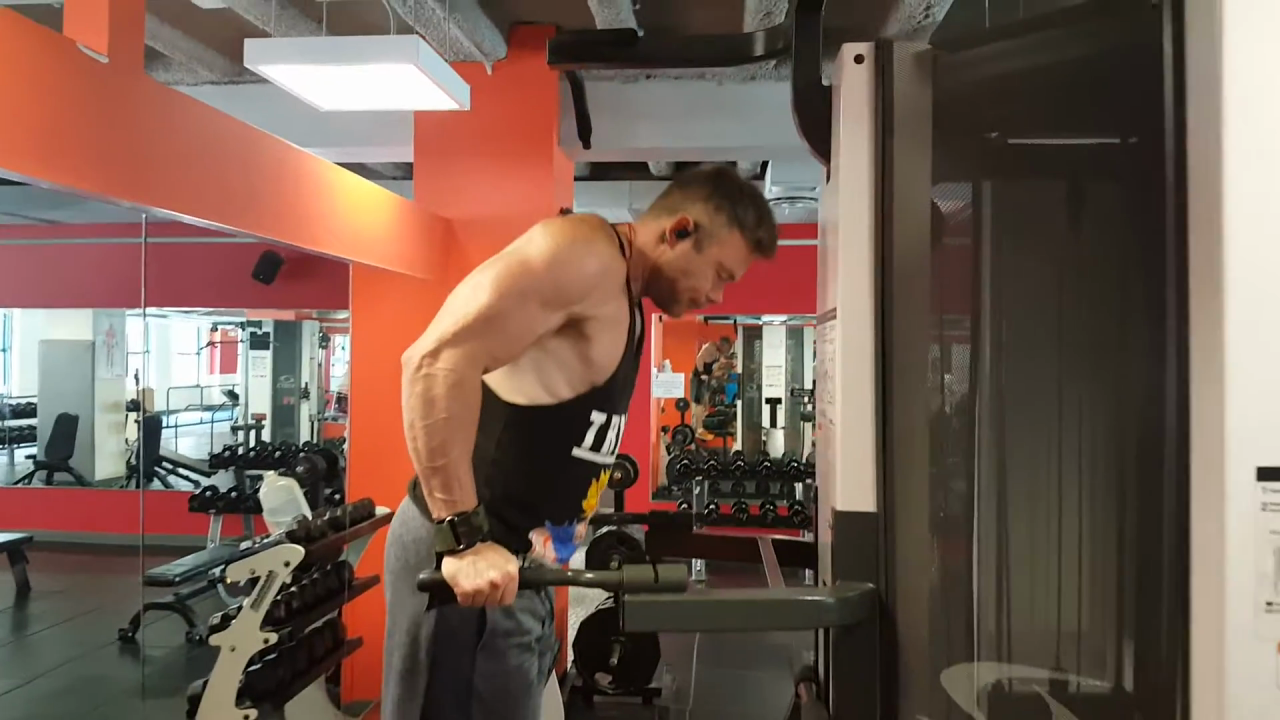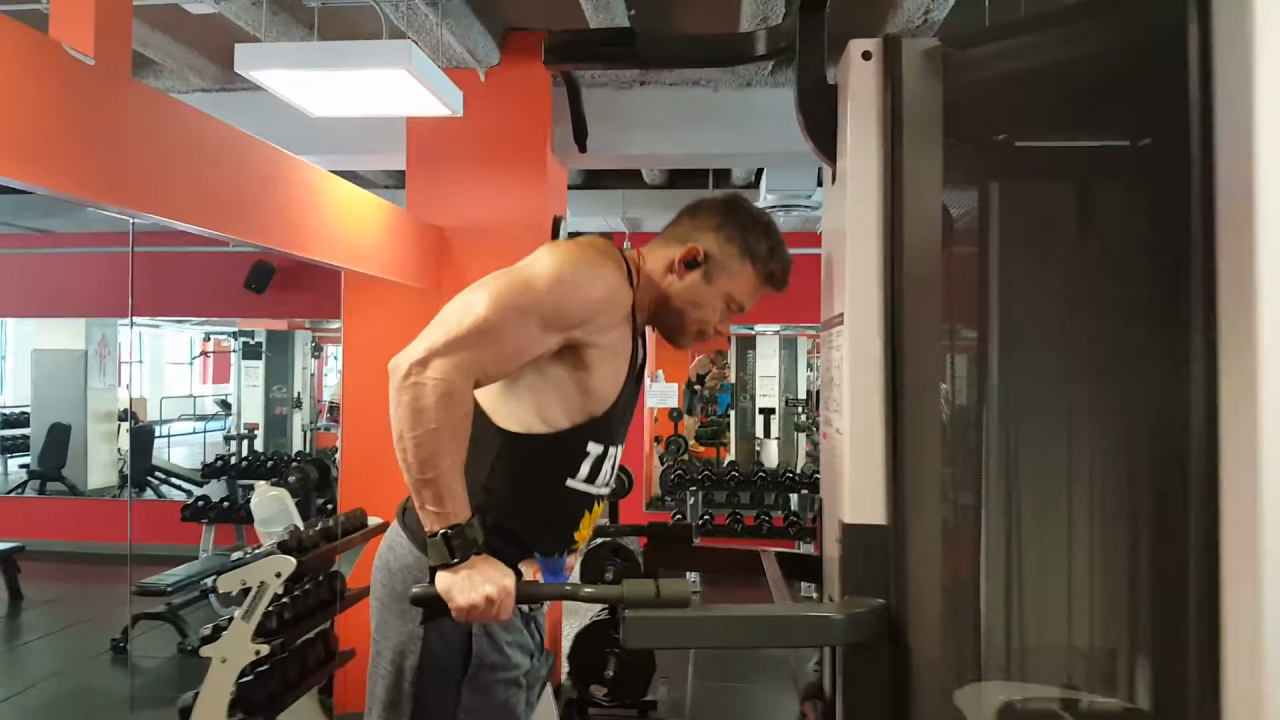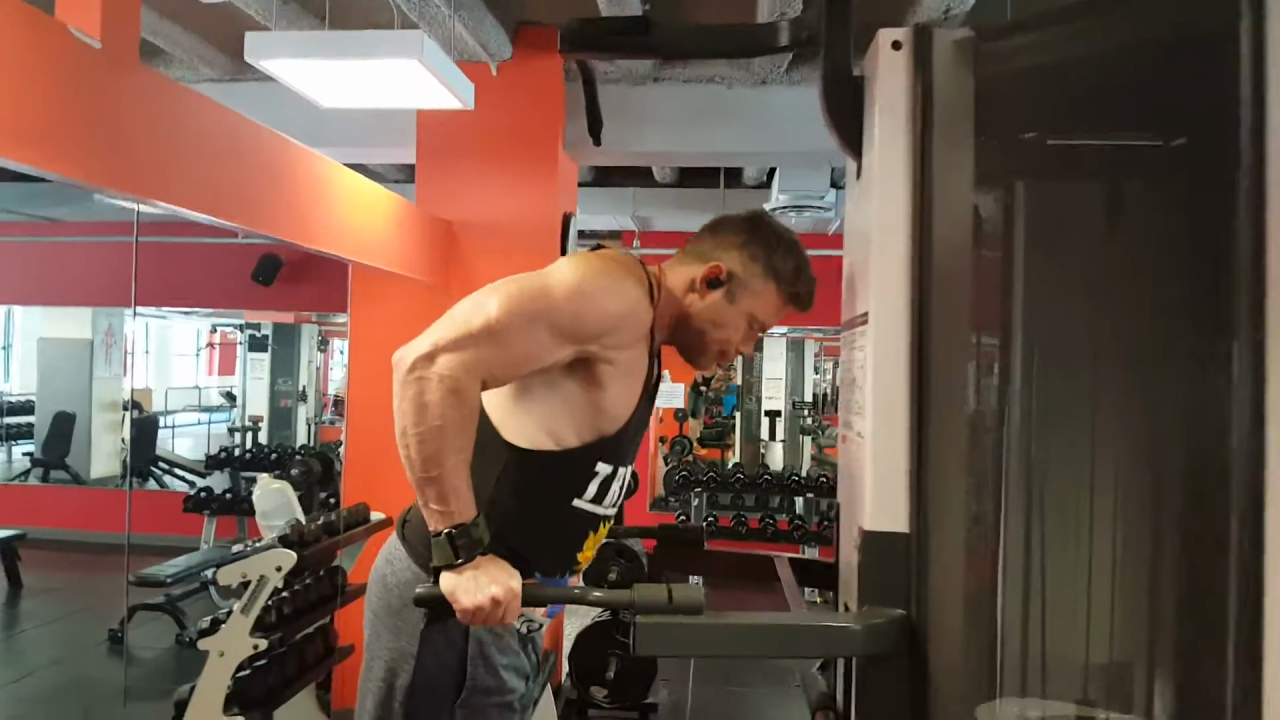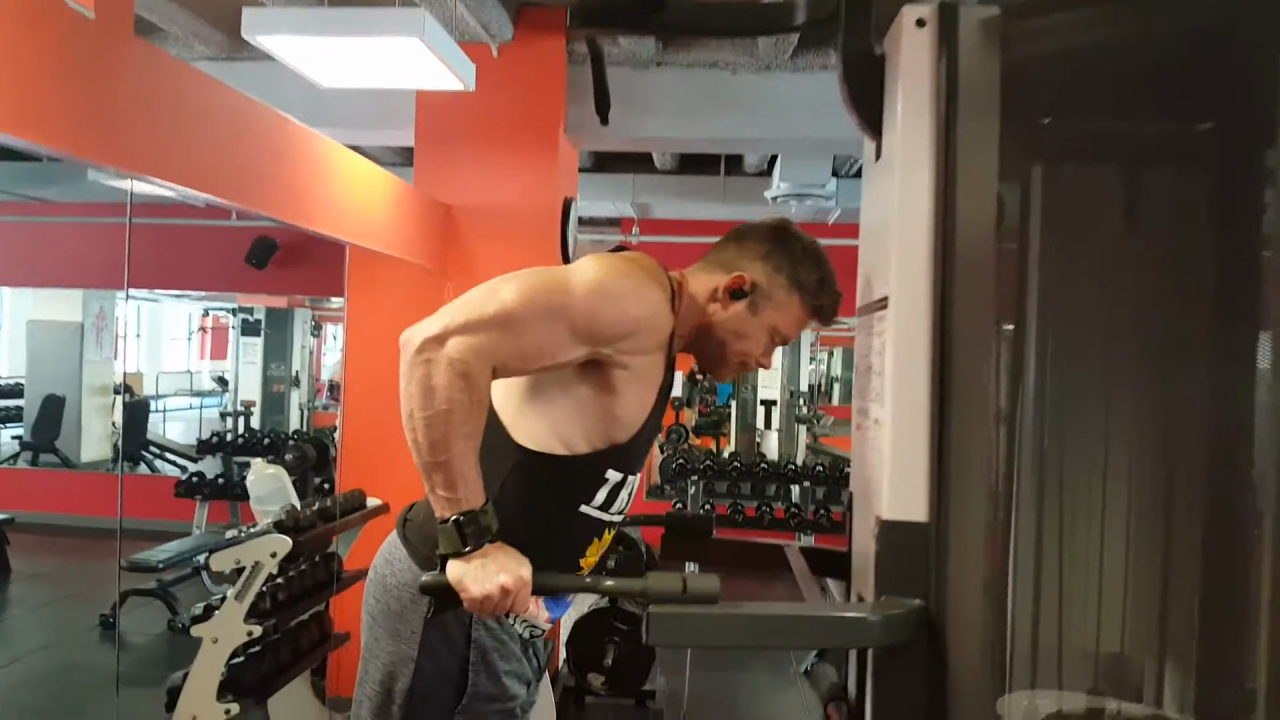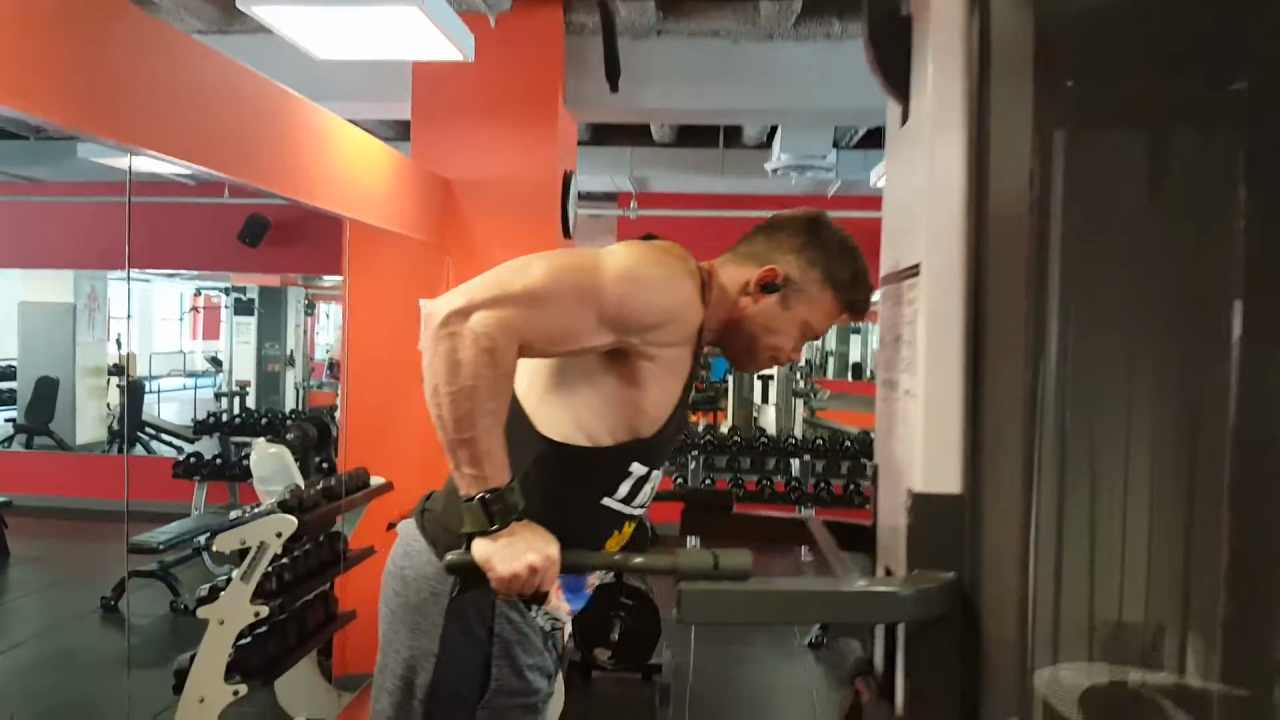
dt=0.2s
person 1, frame 1
left shoulder: (624, 303)
right shoulder: (585, 253)
right elbow: (438, 360)
right wrist: (462, 536)
left hip: (521, 563)
right hip: (472, 559)
person 1, frame 2
left shoulder: (627, 328)
right shoulder: (592, 278)
right elbow: (427, 368)
right wrist: (457, 551)
left hip: (508, 589)
right hip: (461, 583)
person 1, frame 3
left shoulder: (641, 342)
right shoulder: (614, 292)
right elbow: (432, 364)
right wrist: (462, 552)
left hip: (510, 606)
right hip: (457, 598)
person 1, frame 4
left shoulder: (655, 342)
right shoulder: (635, 295)
right elbow: (439, 345)
right wrist: (471, 539)
left hip: (508, 604)
right hip: (457, 595)
person 1, frame 5
left shoulder: (679, 330)
right shoulder: (667, 287)
right elbow: (463, 318)
right wrist: (496, 517)
left hip: (526, 595)
right hip: (476, 585)
